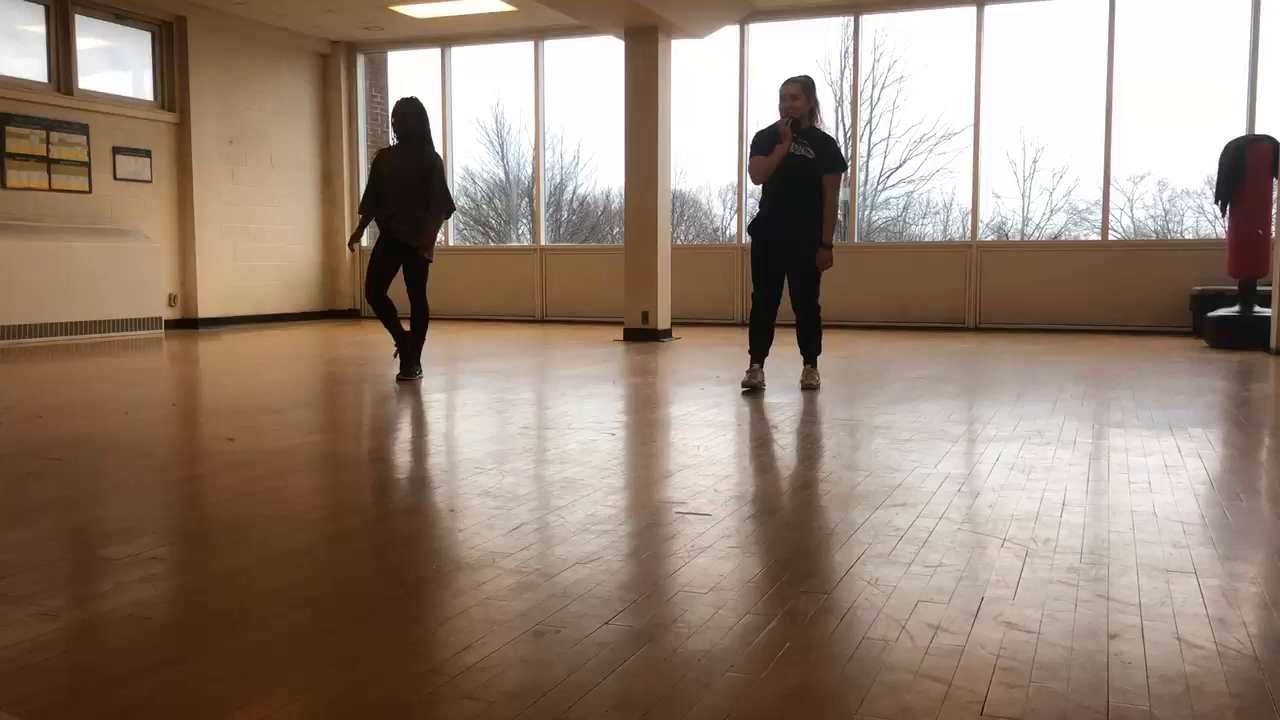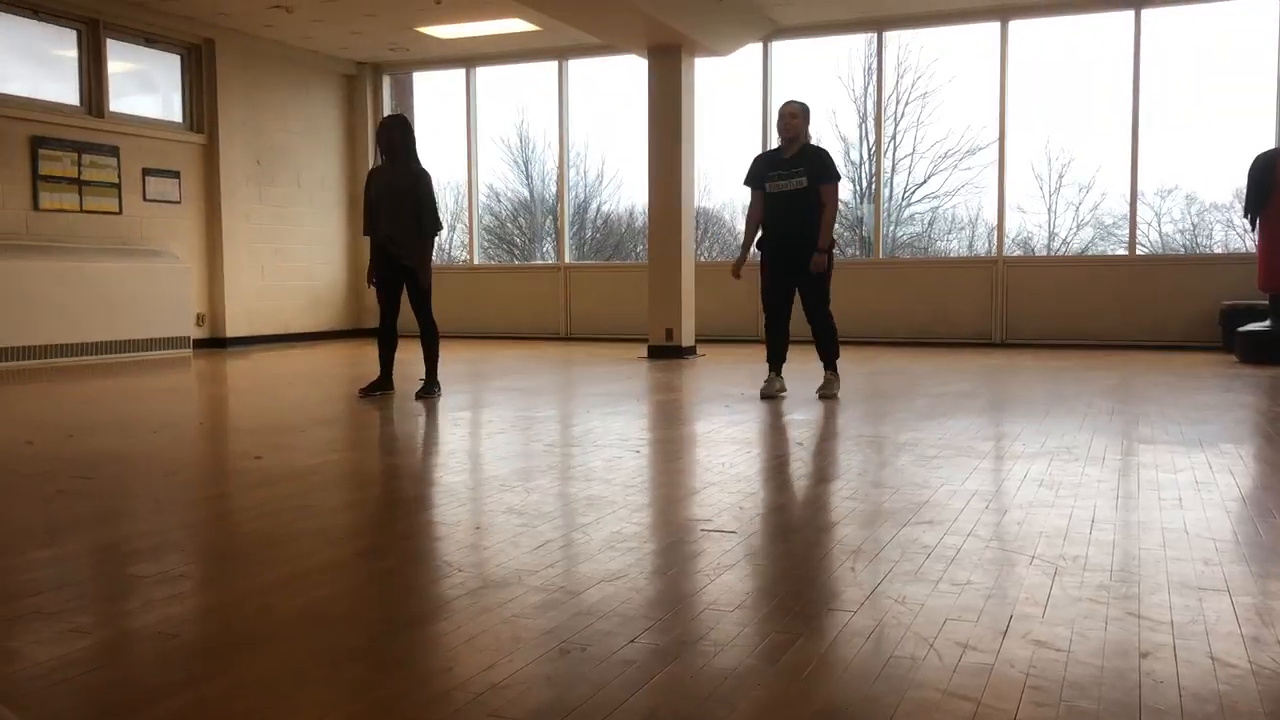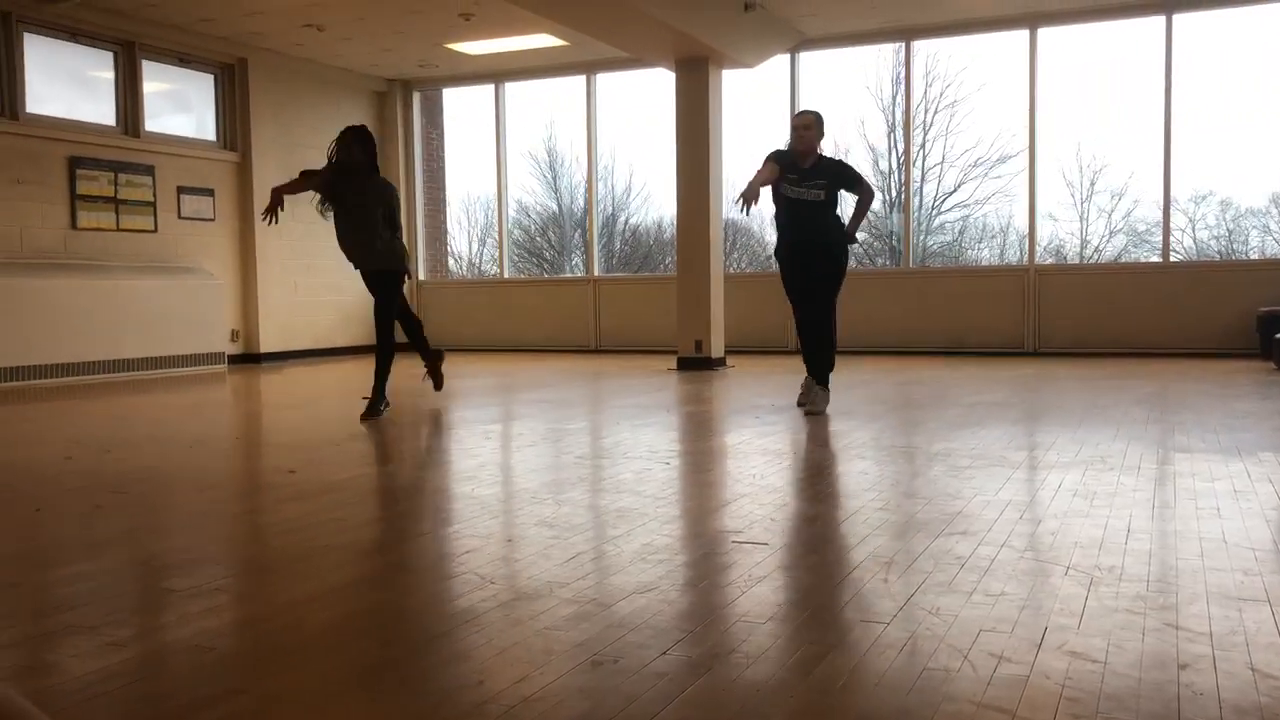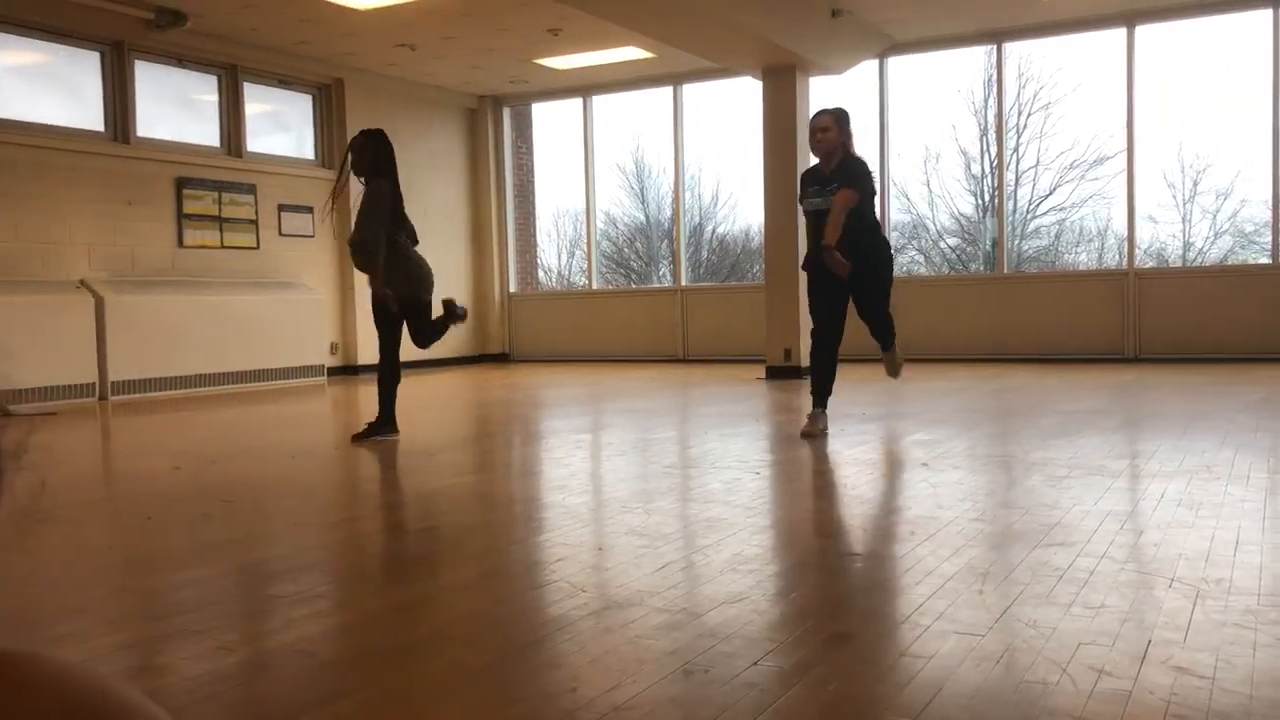
dt=1s
person 1, frame 1
left shoulder: (824, 145)
right shoulder: (765, 138)
left elbow: (831, 198)
right elbow: (757, 175)
left wrist: (826, 243)
right wrist: (784, 144)
left hip: (807, 237)
right hip: (768, 233)
left knee: (806, 303)
right knee: (763, 302)
left ankle: (810, 366)
right ankle: (756, 366)
person 1, frame 2
left shoulder: (818, 158)
right shoulder: (763, 163)
left elbow: (830, 205)
right elbow: (756, 209)
left wrist: (823, 248)
right wrist: (744, 252)
left hip: (811, 249)
right hip: (775, 250)
left knee: (818, 311)
right knee: (774, 314)
left ankle: (831, 374)
right ankle: (775, 375)
person 1, frame 3
left shoulder: (835, 169)
right shoulder: (780, 161)
left elbow: (867, 194)
right elbow: (765, 175)
left wrist: (851, 228)
right wrist: (751, 188)
left hip: (829, 254)
right hip: (791, 254)
left knee: (822, 316)
right knee: (804, 317)
left ankle: (820, 386)
right ankle: (811, 375)
person 1, frame 4
left shoulder: (855, 171)
right shoulder: (809, 178)
left elbow: (840, 207)
left wrist: (829, 246)
right wrist: (818, 252)
left hip: (868, 260)
right hip: (827, 265)
left knee: (876, 320)
right knee: (824, 336)
left ankle: (889, 347)
right ankle: (819, 410)
person 2, frame 1
left shoulder: (429, 159)
right shoulder: (384, 158)
left elbow: (440, 203)
right elbow: (372, 199)
left wrist: (432, 232)
right wrist: (360, 231)
left hip: (417, 237)
right hip: (388, 235)
left knee: (417, 297)
right knee: (373, 291)
left ankle: (413, 361)
right ankle: (402, 339)
person 2, frame 2
left shoulder: (418, 176)
right shoulder: (375, 177)
left elbow: (431, 223)
right elbow: (371, 224)
left wrist: (425, 260)
right wrist: (372, 261)
left hip: (413, 258)
right hip: (386, 257)
left knee: (423, 316)
right knee: (387, 317)
left ankle: (432, 379)
right ankle: (385, 377)
person 2, frame 3
left shoulder: (383, 189)
right shoulder: (334, 179)
left elbow: (394, 230)
right elbow: (306, 181)
left wrist: (401, 262)
right wrist: (279, 192)
left hip: (388, 263)
right hip: (367, 265)
left knee: (384, 325)
right knee: (398, 310)
left ankle: (378, 396)
right ankle: (431, 359)
person 2, frame 4
left shoulder: (379, 189)
right shoulder: (376, 190)
left elbow: (376, 235)
left wrist: (377, 279)
left hip: (408, 278)
right hip: (388, 281)
left knee: (422, 337)
right knee: (388, 349)
left ankle: (450, 314)
right ankle: (386, 420)
